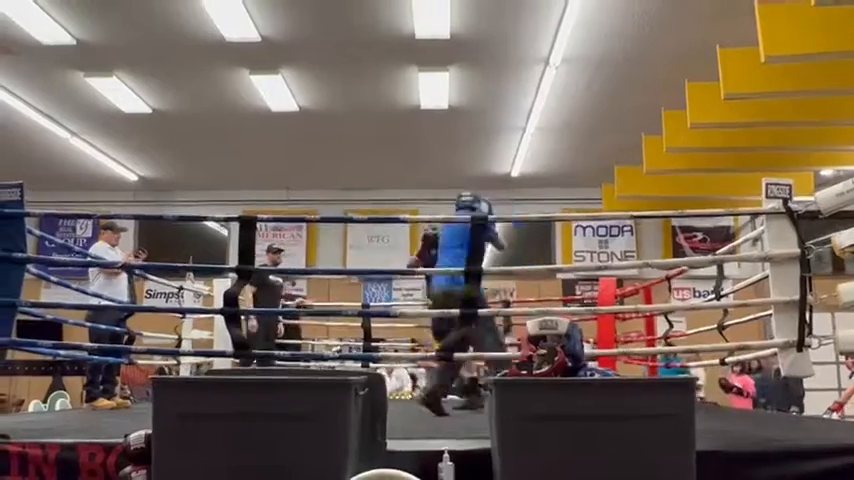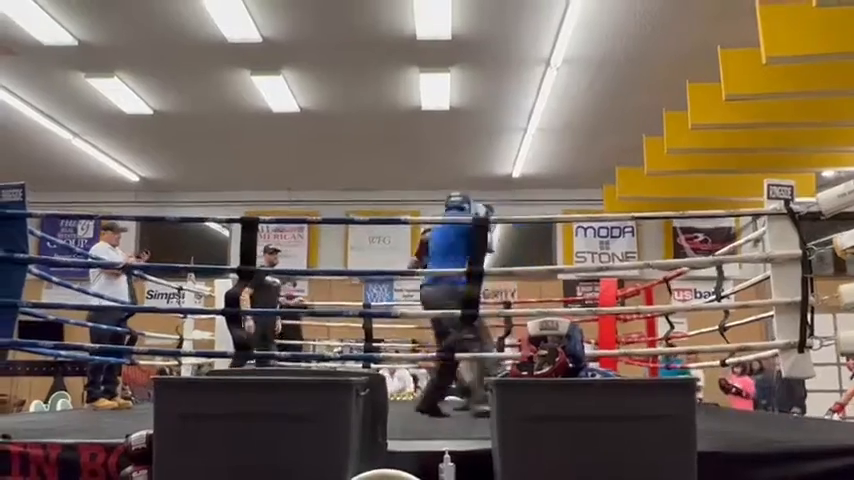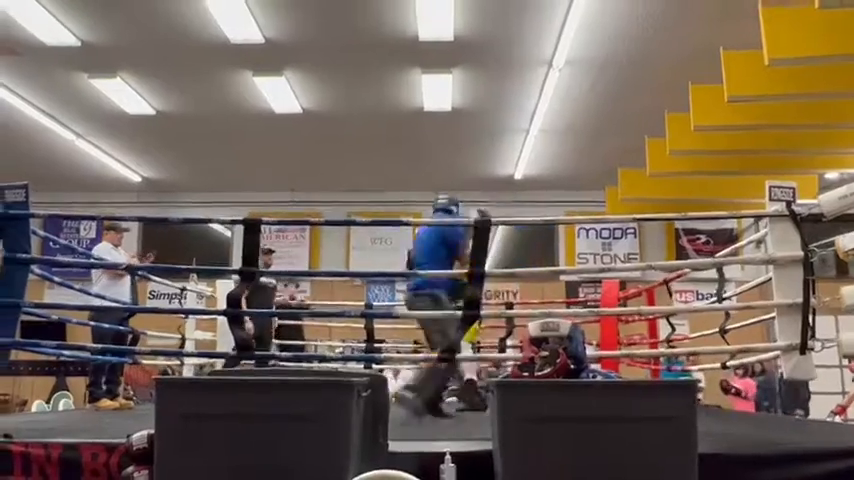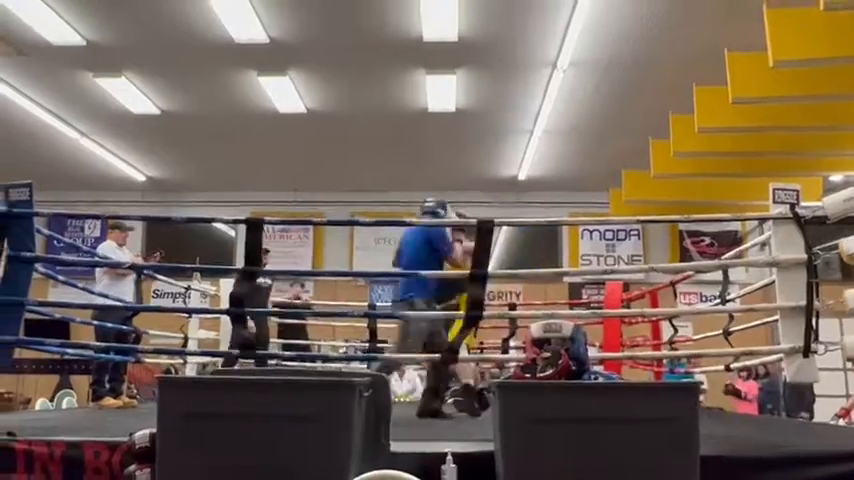
dt=0.1s
person 1, frame 1
left shoulder: (448, 226)
right elbow: (500, 246)
left hip: (440, 288)
right hip: (461, 288)
left knee: (453, 348)
right knee: (492, 345)
left ankle: (432, 395)
person 1, frame 2
left shoulder: (439, 227)
right shoulder: (467, 221)
left hip: (431, 290)
right hip: (448, 288)
left knee: (450, 350)
right knee: (478, 343)
left ankle: (430, 400)
right ankle: (480, 401)
person 1, frame 3
left shoulder: (425, 230)
right shoulder: (448, 225)
right elbow: (465, 258)
right wrist: (466, 237)
left hip: (420, 295)
right hip: (432, 295)
person 1, frame 4
left shoulder: (410, 232)
right shoulder: (434, 228)
right elbow: (457, 261)
right wrist: (457, 242)
left hip: (418, 301)
right hip: (416, 301)
left knee: (440, 356)
right knee: (402, 356)
left ankle: (431, 406)
person 2, frame 1
left shoulder: (117, 252)
right shoulder: (98, 249)
left elbow: (125, 275)
right elbow: (114, 269)
left wrist: (136, 263)
right wrist: (128, 262)
left hip: (119, 308)
right hip: (102, 309)
left ankle: (109, 393)
right ankle: (93, 395)
person 2, frame 2
left shoulder: (118, 252)
right shoulder: (99, 249)
left elbow: (126, 275)
right elbow: (116, 270)
left wrist: (139, 263)
right wrist: (130, 262)
left hip: (120, 309)
right hip: (103, 309)
left knee: (116, 352)
left ankle: (111, 393)
right ankle: (94, 396)
person 2, frame 3
left shoulder: (120, 252)
right shoulder: (101, 250)
left elbow: (128, 275)
right elbow: (118, 270)
right wrist: (132, 264)
left hip: (122, 309)
right hip: (105, 309)
left ankle: (113, 393)
right ankle: (96, 396)
person 2, frame 4
left shoulder: (125, 251)
right shoulder: (105, 248)
left elbow: (131, 274)
right elbow: (120, 270)
right wrist: (136, 264)
left hip: (125, 308)
right hip: (108, 308)
left knee: (122, 351)
right knee: (104, 351)
left ankle: (116, 392)
right ankle: (99, 394)
